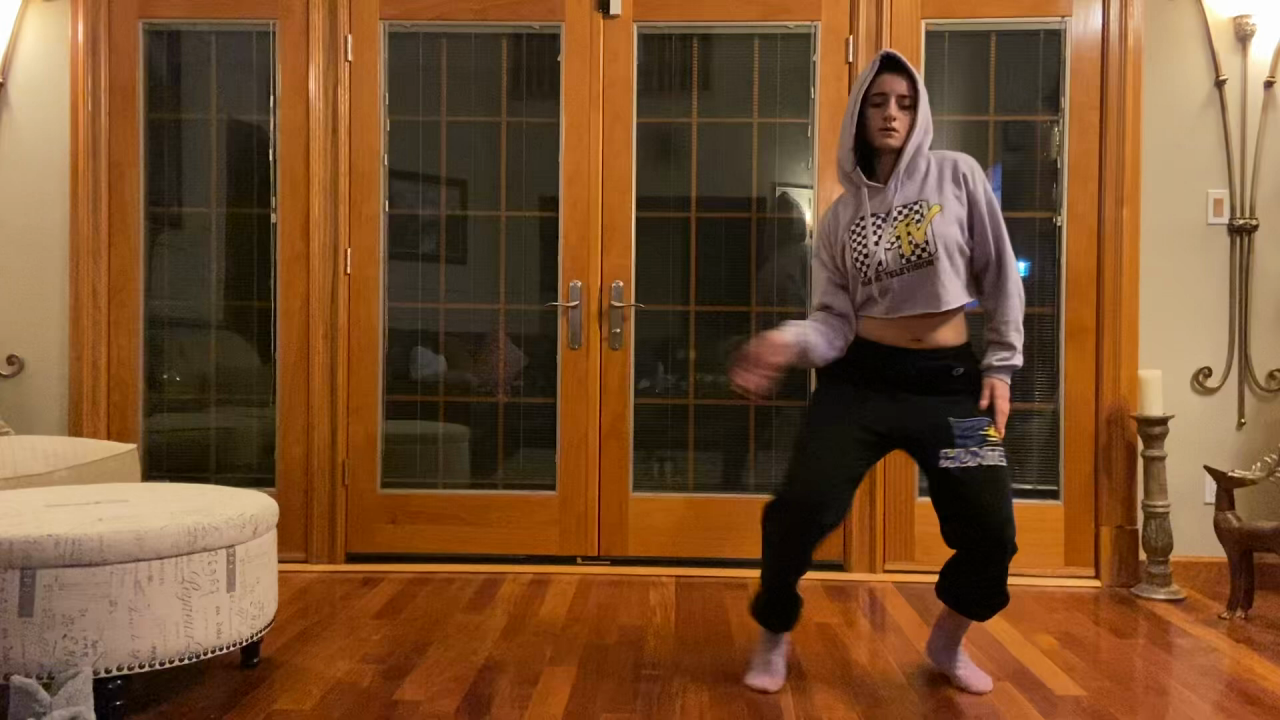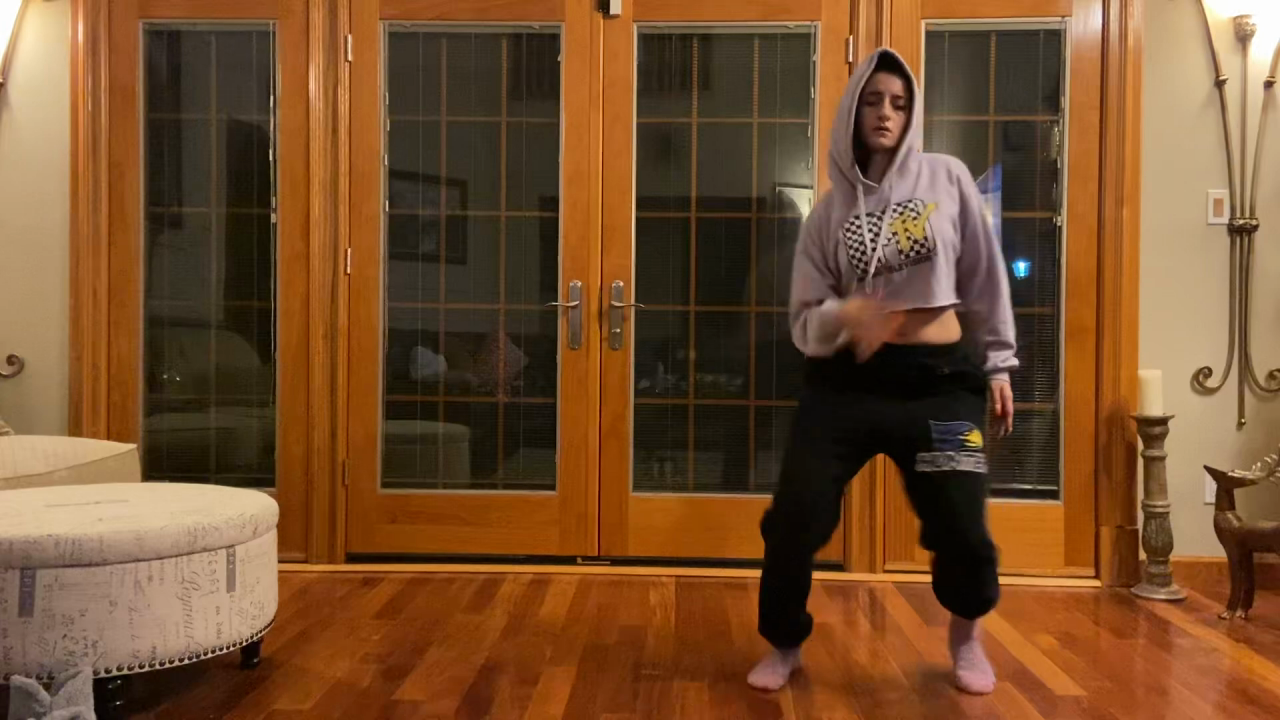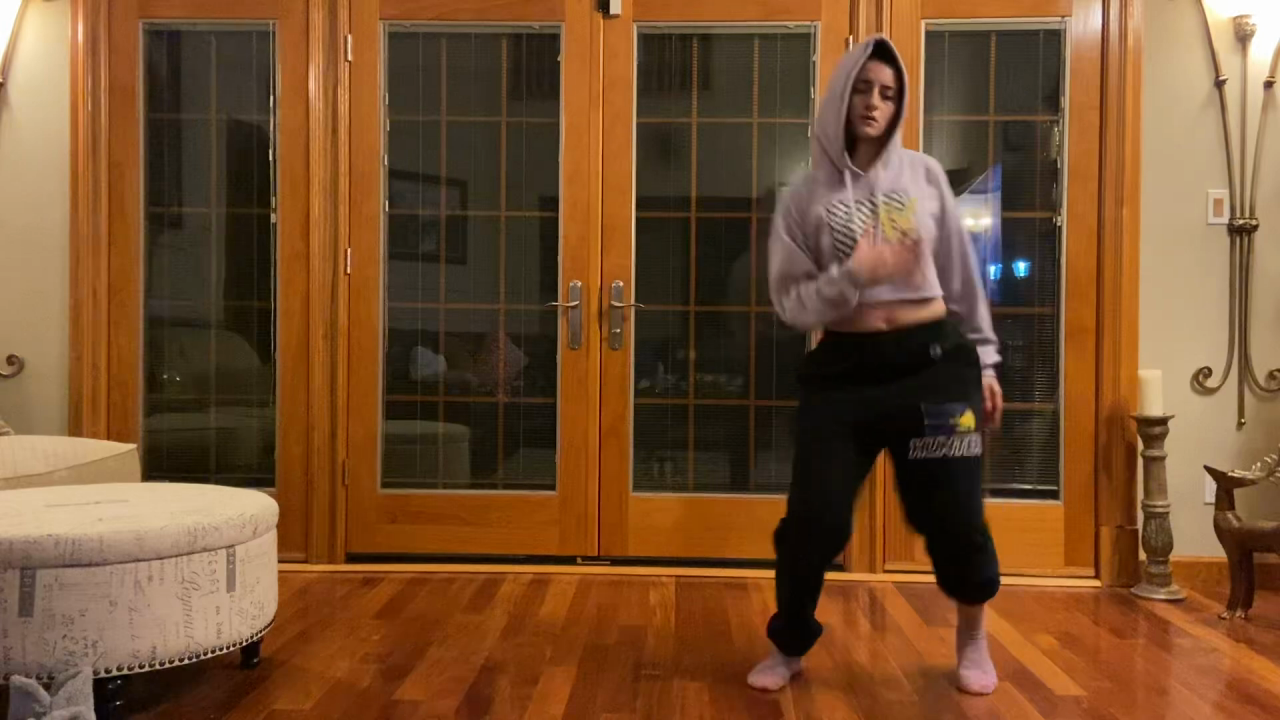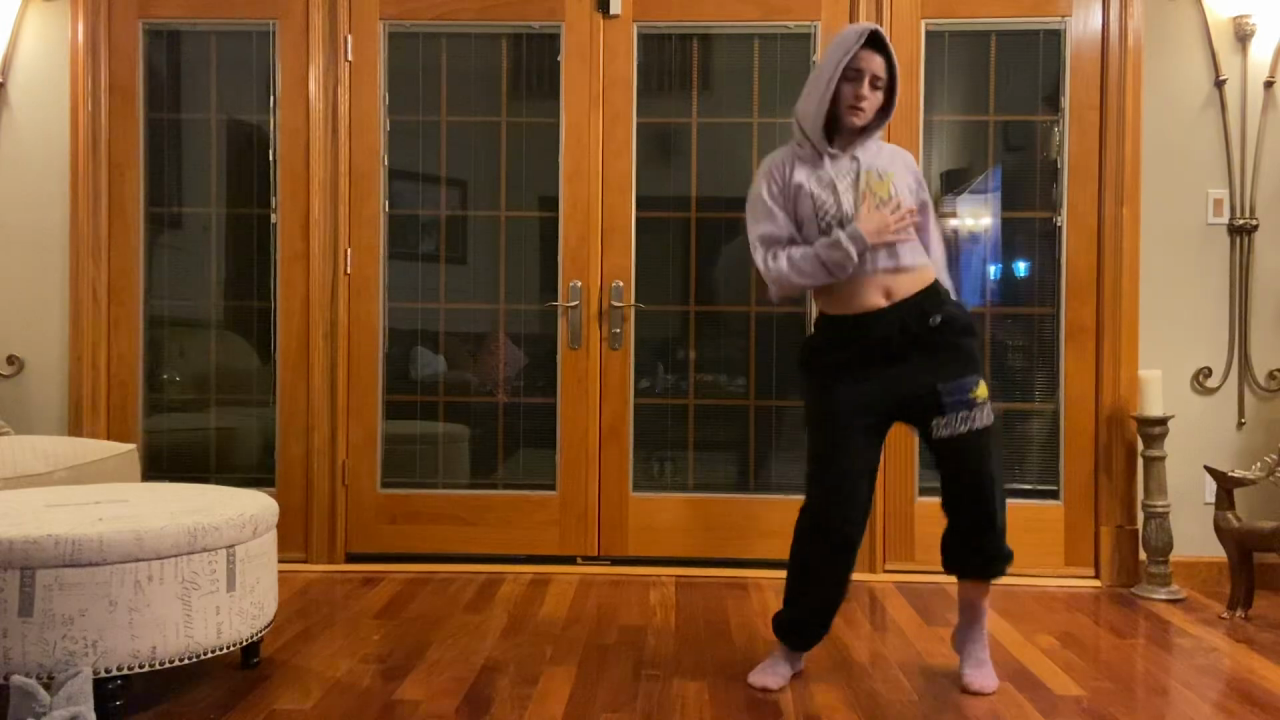
dt=0.1s
person 1, frame 1
left shoulder: (957, 175)
right shoulder: (842, 214)
left elbow: (1000, 273)
right elbow: (829, 317)
left wrist: (1001, 363)
right wrist: (784, 346)
left hip: (950, 378)
right hip: (863, 378)
left knee: (989, 531)
right knee: (800, 503)
left ankle: (948, 640)
right ankle: (772, 635)
person 1, frame 2
left shoulder: (946, 178)
right shoulder: (828, 214)
left elbow: (986, 275)
right elbow: (807, 324)
left wrist: (999, 363)
right wrist: (838, 319)
left hip: (938, 378)
right hip: (848, 380)
left knee: (961, 532)
right knee: (796, 514)
left ankle: (965, 641)
right ankle: (783, 644)
person 1, frame 3
left shoulder: (923, 173)
right shoulder: (805, 195)
left elbow: (960, 270)
right elbow: (791, 300)
left wrist: (982, 356)
right wrist: (853, 274)
left hip: (933, 361)
right hip: (843, 368)
left knee: (953, 513)
right knee: (815, 520)
left ankle: (972, 641)
right ankle: (788, 648)
person 1, frame 4
left shoulder: (896, 162)
right shoulder: (783, 171)
right elbow: (775, 269)
left wrist: (966, 333)
right wrist: (851, 242)
left hip: (931, 331)
right hip: (846, 352)
left knee: (976, 489)
right knee: (835, 510)
left ankle: (972, 636)
right ankle: (793, 644)
